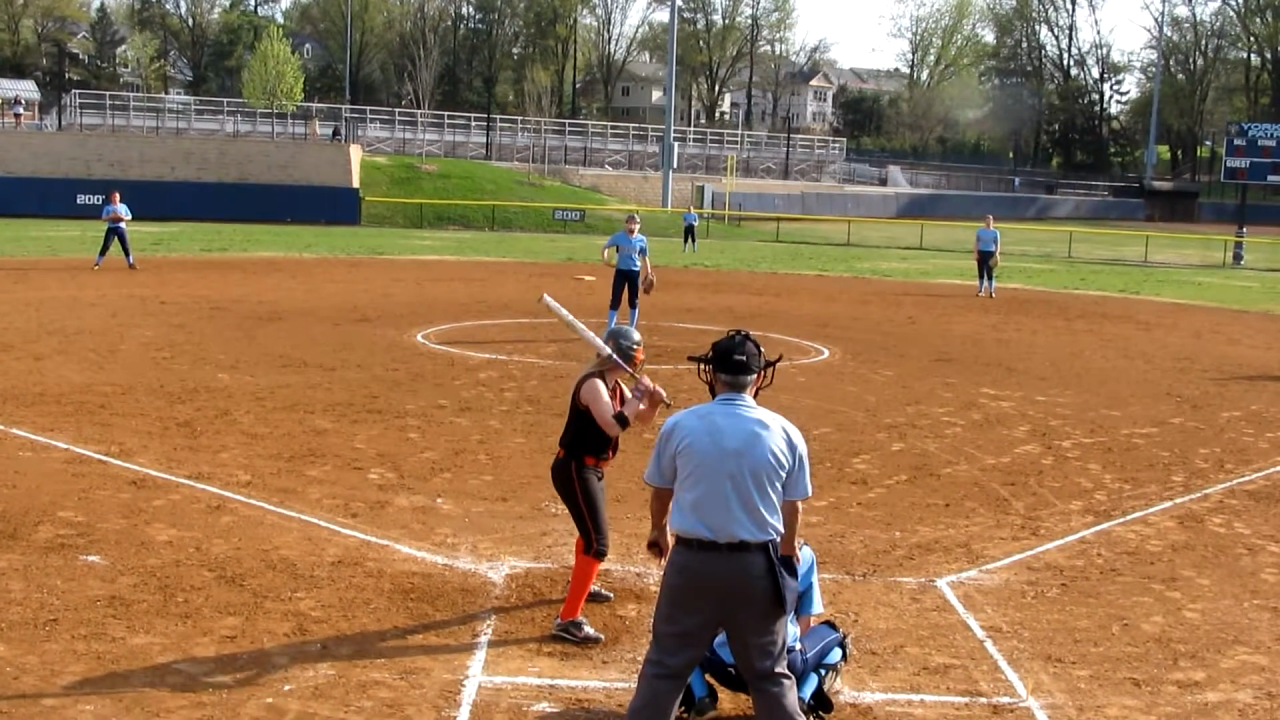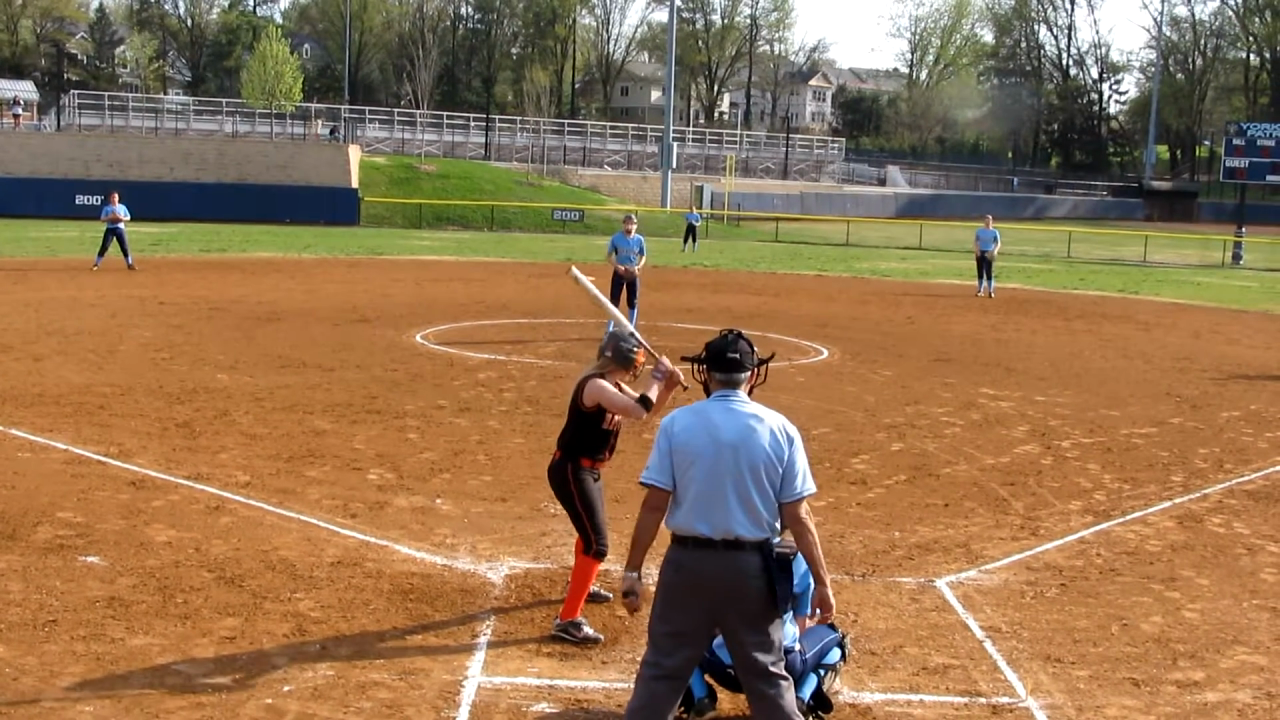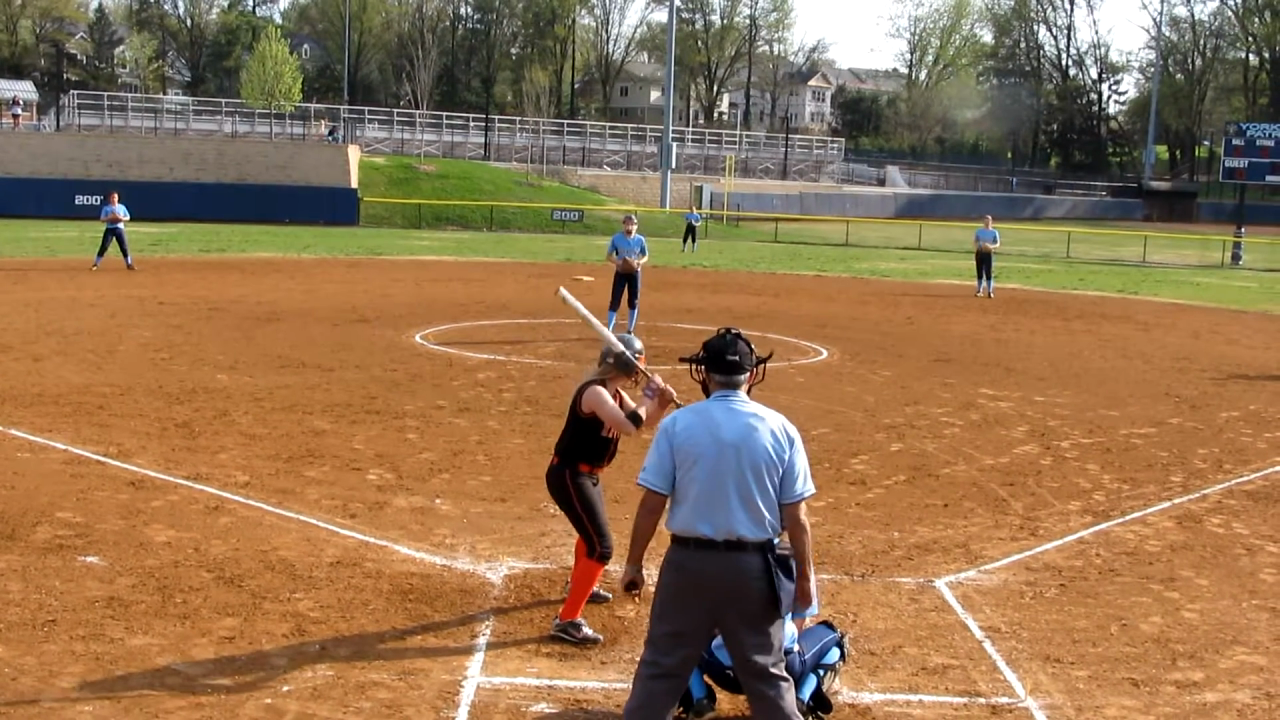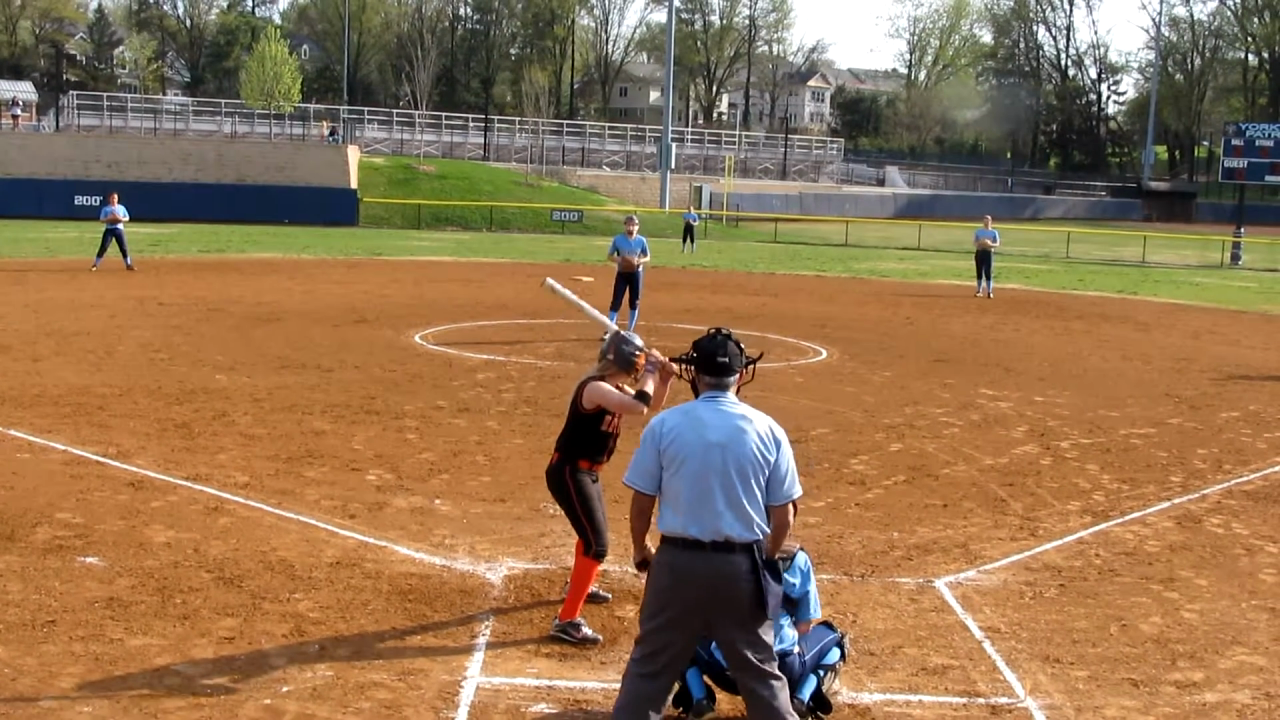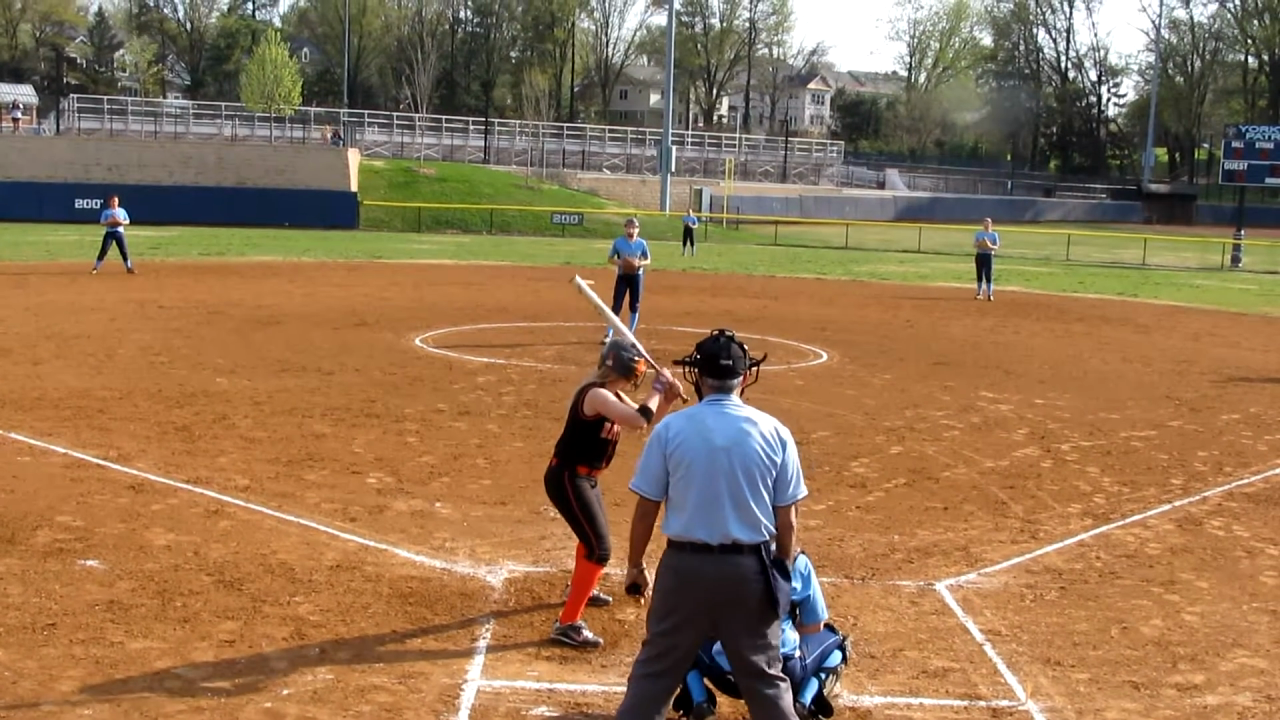
dt=0.3s
person 1, frame 1
left shoulder: (682, 425)
right shoulder: (784, 433)
left elbow: (660, 491)
right elbow: (791, 508)
left wrist: (659, 531)
right wrist: (789, 547)
left hip: (693, 562)
right hip: (757, 565)
left knee: (665, 666)
right knee: (769, 672)
person 1, frame 2
left shoulder: (677, 423)
right shoulder: (780, 428)
left elbow: (654, 504)
right elbow: (797, 515)
left wrist: (632, 570)
right wrist: (821, 580)
left hip: (688, 561)
right hip: (752, 565)
left knee: (662, 668)
right knee: (766, 672)
person 1, frame 3
left shoulder: (677, 423)
right shoulder: (779, 428)
left elbow: (652, 504)
right elbow: (795, 516)
left wrist: (633, 564)
right wrist: (804, 575)
left hip: (689, 563)
right hip: (752, 565)
left knee: (661, 668)
right knee: (766, 674)
person 1, frame 4
left shoulder: (664, 424)
right shoulder: (768, 430)
left elbow: (642, 502)
right elbow: (782, 518)
left wrist: (640, 547)
right wrist: (765, 562)
left hip: (677, 562)
right hip: (740, 565)
left knee: (649, 666)
right knee: (759, 672)
person 1, frame 5
left shoulder: (670, 429)
right shoulder: (774, 432)
left elbow: (646, 509)
right elbow: (786, 520)
left wrist: (635, 566)
right wrist: (781, 570)
left hip: (685, 564)
right hip: (749, 567)
left knee: (656, 668)
right knee: (764, 675)
person 2, frame 1
left shoulder: (614, 385)
right shoulder: (594, 384)
left elbow: (642, 418)
right elbow: (614, 427)
left wrist: (653, 400)
right wrist: (638, 397)
left hip: (589, 469)
right hip: (575, 470)
left knee: (591, 529)
right knee: (597, 544)
left ankle: (581, 585)
right ankle: (568, 619)
person 2, frame 2
left shoulder: (613, 386)
right shoulder: (596, 385)
left elbow: (646, 407)
right elbow: (639, 410)
left wrist: (667, 385)
right wrist: (657, 378)
left hip: (586, 470)
right hip: (571, 471)
left knee: (591, 530)
right knee: (596, 544)
left ankle: (580, 585)
right ankle: (568, 619)
person 2, frame 3
left shoulder: (614, 394)
right shoulder: (595, 393)
left elbow: (643, 420)
right elbow: (628, 427)
left wrist: (660, 403)
right wrist: (649, 394)
left hip: (585, 475)
right hip: (569, 476)
left knee: (592, 532)
right knee: (601, 547)
left ankle: (579, 585)
right ankle: (567, 620)
person 2, frame 4
left shoulder: (613, 388)
right shoulder: (595, 388)
left elbow: (651, 404)
right elbow: (639, 408)
left wrist: (663, 379)
right wrist: (651, 372)
left hip: (585, 472)
right hip: (569, 473)
left knee: (594, 531)
right knee: (596, 545)
left ankle: (579, 586)
right ankle: (567, 620)
person 2, frame 5
left shoulder: (611, 395)
right shoulder: (597, 395)
left elbow: (647, 418)
right elbow: (639, 422)
left wrist: (667, 397)
right wrist: (658, 388)
left hip: (584, 477)
right hip: (568, 478)
left knee: (593, 535)
right knee: (599, 549)
left ankle: (580, 589)
right ankle: (568, 623)
